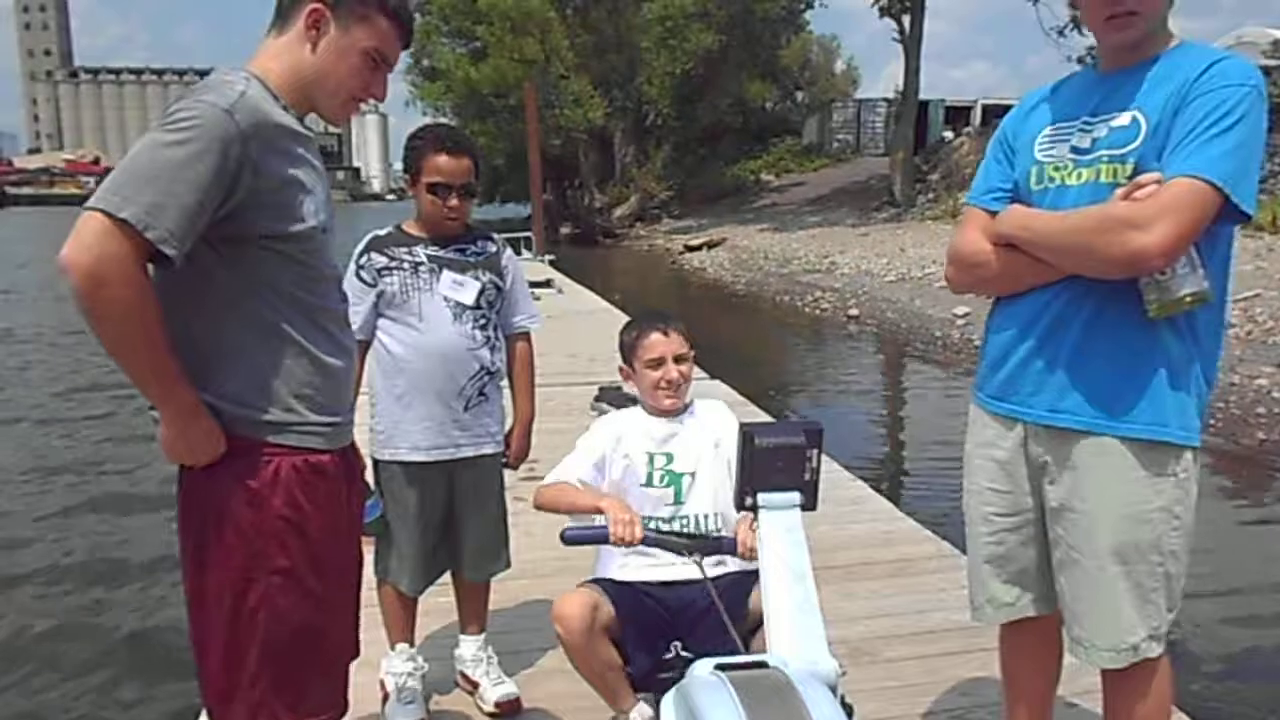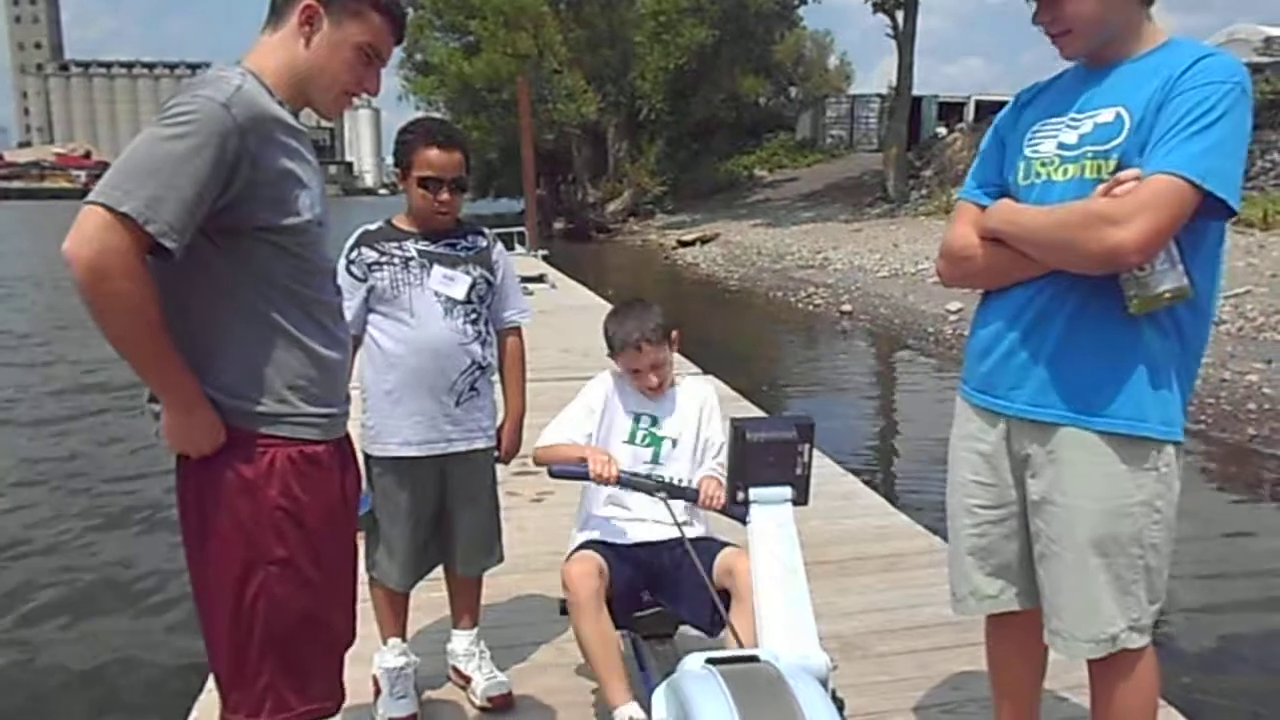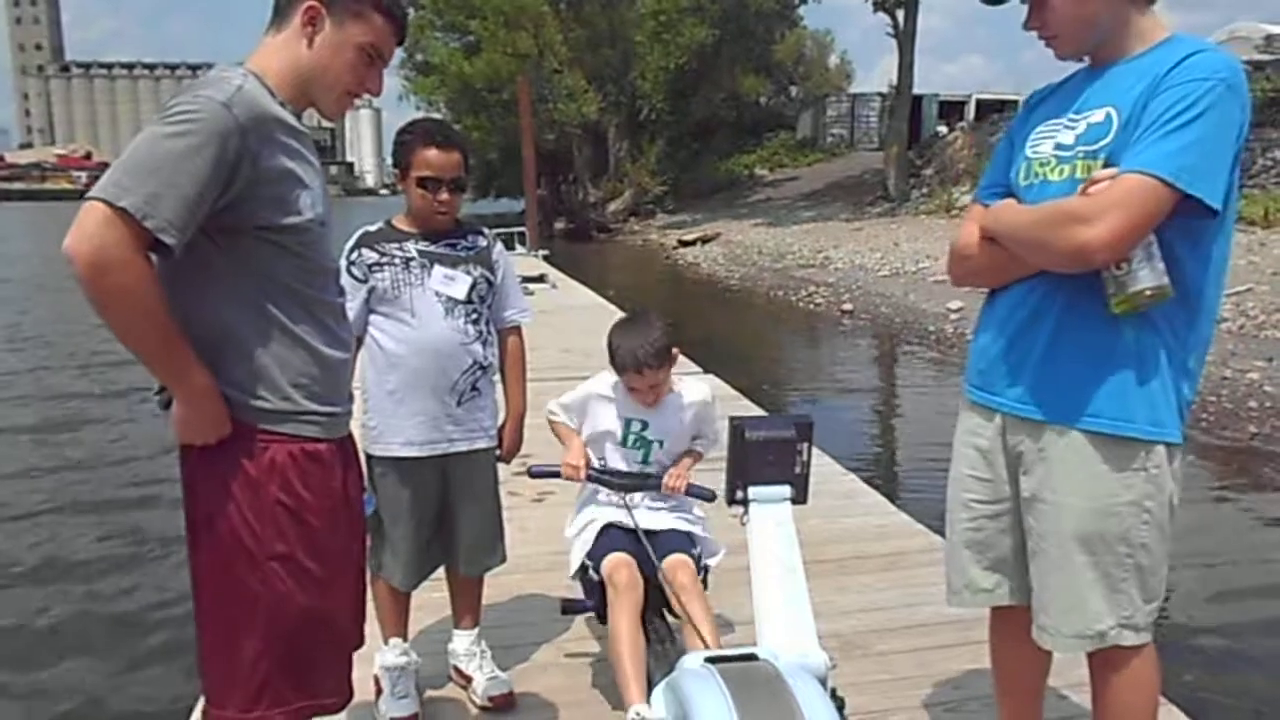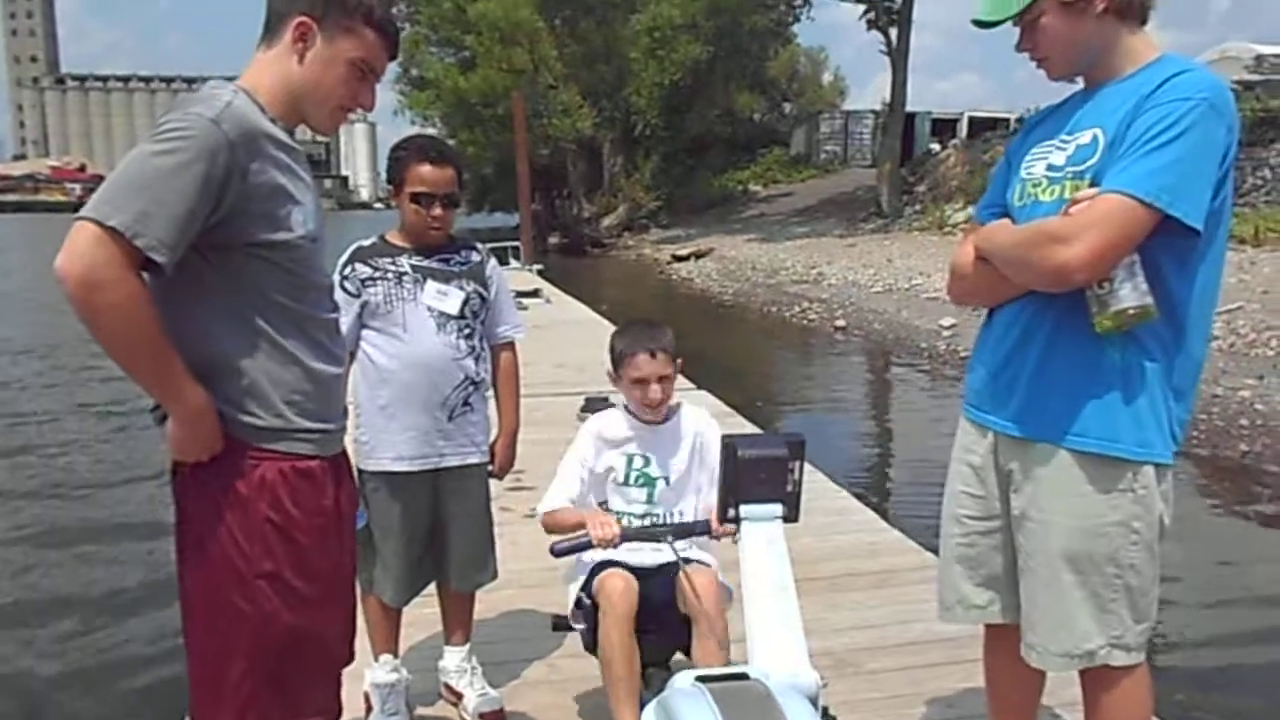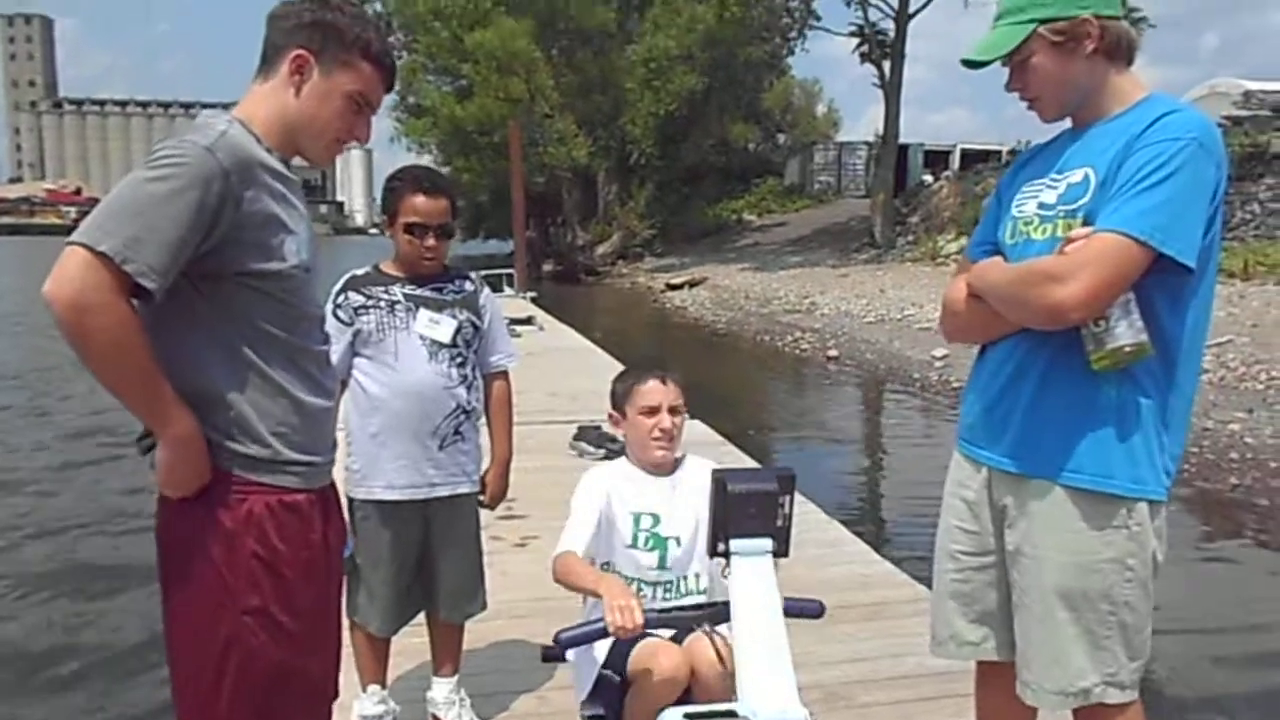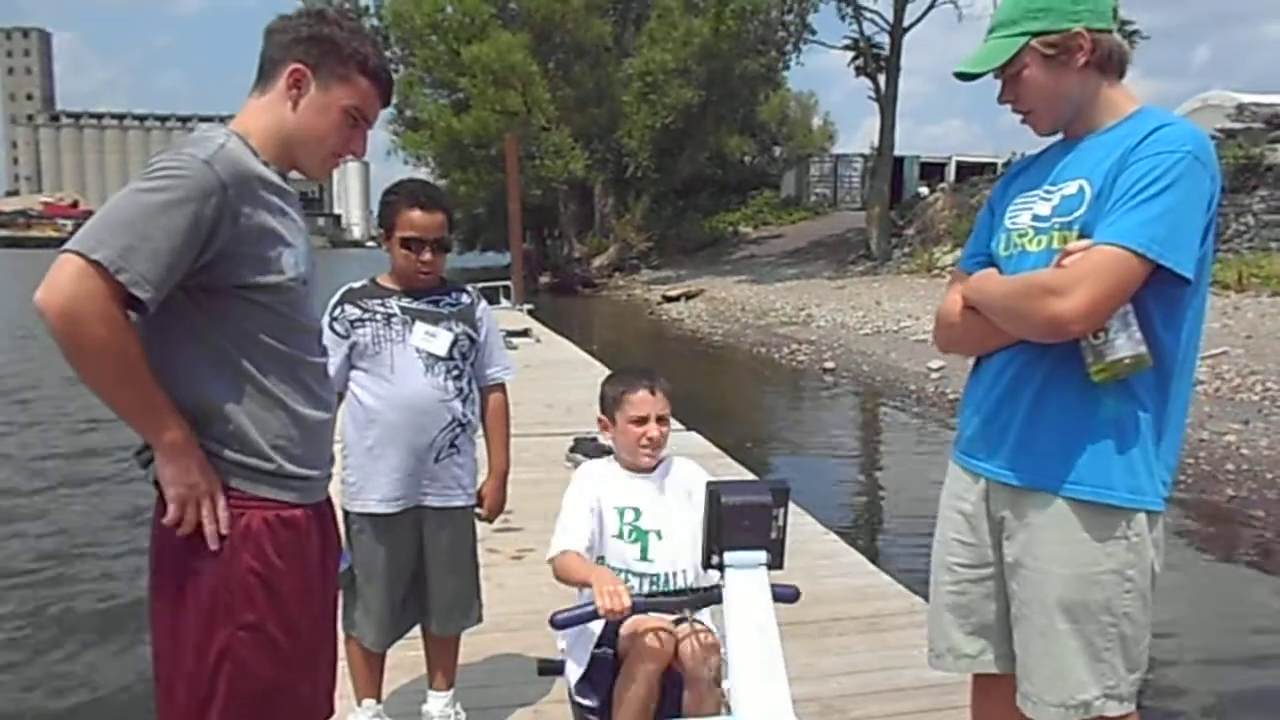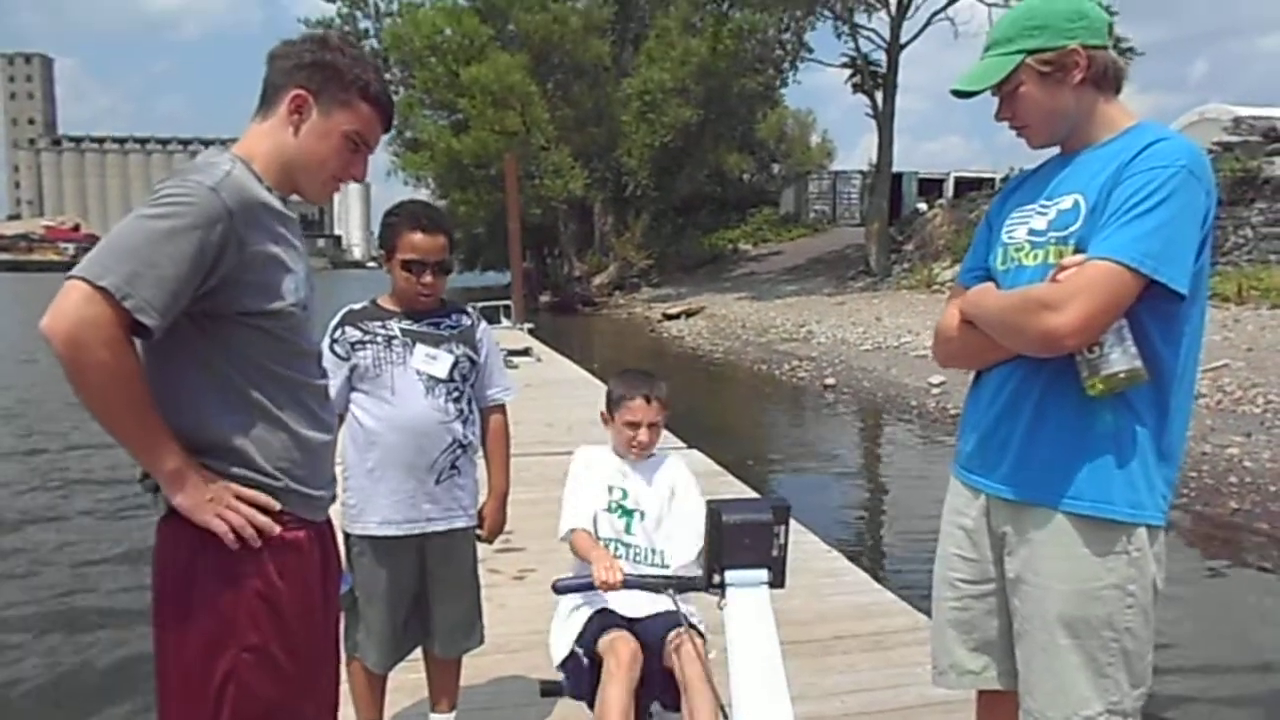
dt=0.3s
person 1, frame 1
left shoulder: (1220, 85)
right shoulder: (1035, 113)
left elbow: (1150, 237)
right elbow: (966, 264)
left wrist: (1021, 224)
right wrist: (1097, 235)
left hip: (1127, 415)
right hip: (1007, 401)
left knee: (1127, 640)
right knee: (1024, 607)
person 1, frame 2
left shoulder: (1204, 80)
right shoulder: (1030, 107)
left elbow: (1126, 235)
right elbow: (956, 258)
left wrist: (1011, 219)
right wrist: (1074, 235)
left hip: (1109, 408)
right hip: (993, 393)
left knee: (1114, 632)
right knee: (1008, 602)
person 1, frame 3
left shoulder: (1199, 79)
right shoulder: (1043, 106)
left elbow: (1096, 233)
right elbow: (965, 258)
left wrist: (1007, 219)
right wrist: (1059, 231)
left hip: (1106, 406)
right hip: (995, 392)
left knee: (1111, 628)
right knee: (1009, 599)
person 1, frame 4
left shoulder: (1186, 99)
right shoulder: (1040, 129)
left elbow: (1075, 253)
right elbow: (964, 278)
left wrist: (1000, 238)
right wrist: (1042, 256)
left hip: (1099, 426)
right hip: (994, 411)
left knee: (1104, 651)
right knee: (1004, 621)
person 1, frame 5
left shoulder: (1175, 138)
right shoulder: (1031, 167)
left elbow: (1070, 294)
right elbow: (957, 315)
left wrist: (992, 277)
right wrist: (1038, 288)
left hip: (1091, 465)
right hip: (986, 449)
right knee: (996, 659)
person 1, frame 6
left shoulder: (1169, 151)
right shoulder: (1023, 178)
left elbow: (1071, 306)
right elbow: (951, 328)
left wrist: (987, 289)
right wrist: (1034, 302)
left hip: (1086, 479)
right hip: (982, 463)
person 1, frame 7
left shoulder: (1163, 165)
right shoulder: (1020, 193)
left elbow: (1065, 321)
right elbow: (950, 341)
left wrist: (985, 303)
right wrist: (1032, 314)
left hip: (1087, 497)
right hip: (982, 478)
person 2, frame 1
left shoulder: (285, 135)
right shoulder: (228, 116)
right elbow: (95, 256)
left wrist: (336, 451)
right wrist: (183, 415)
left hip: (315, 459)
right hip: (263, 470)
person 2, frame 2
left shoulder: (280, 130)
right shoulder: (224, 110)
right elbow: (96, 249)
left wrist: (326, 426)
right wrist: (185, 404)
left hip: (309, 450)
right hip: (259, 459)
person 2, frame 3
left shoulder: (282, 131)
right shoulder: (226, 110)
right elbow: (97, 245)
left wrist: (329, 444)
right wrist: (196, 395)
left hip: (313, 447)
right hip: (262, 456)
person 2, frame 4
left shoulder: (278, 147)
right shoulder: (219, 127)
right elbow: (88, 263)
left wrist: (323, 449)
right wrist: (190, 410)
left hip: (307, 465)
right hip: (255, 474)
person 2, frame 5
left shoulder: (271, 177)
right shoulder: (213, 156)
right elbow: (77, 288)
left wrist: (313, 493)
right wrist: (179, 436)
left hip: (295, 498)
right hip: (242, 507)
person 2, frame 6
left shoulder: (268, 189)
right shoulder: (211, 170)
right elbow: (70, 297)
left wrist: (306, 500)
right wrist: (174, 446)
left hip: (293, 513)
right hip: (238, 521)
person 2, frame 7
left shoulder: (269, 213)
right shoulder: (216, 195)
right elbow: (76, 323)
left wrist: (306, 533)
right wrist: (178, 475)
left hip: (292, 533)
right hip: (240, 545)
person 3, frame 1
left shoulder: (494, 255)
right shoulder: (378, 255)
left elbow: (518, 340)
right elbow: (350, 345)
left wrist: (523, 421)
left hip: (477, 437)
right hip: (404, 441)
left knee: (475, 552)
right knee: (401, 556)
left ankle: (473, 654)
right ankle: (402, 666)
person 3, frame 2
left shoulder: (484, 249)
right shoulder: (368, 249)
left elbow: (508, 334)
right elbow: (341, 339)
left wrist: (514, 415)
left hip: (469, 431)
right hip: (395, 435)
left knee: (467, 547)
right knee: (391, 551)
left ankle: (465, 647)
right ankle: (393, 659)
person 3, frame 3
left shoulder: (484, 249)
right shoulder: (369, 250)
left elbow: (509, 333)
left wrist: (516, 414)
left hip: (471, 430)
right hip: (396, 435)
left knee: (470, 546)
right knee: (393, 552)
left ankle: (467, 647)
right ankle: (394, 660)
person 3, frame 4
left shoulder: (478, 264)
right shoulder: (361, 265)
left elbow: (502, 349)
left wrist: (508, 431)
left hip: (463, 447)
right hip: (388, 450)
left knee: (461, 562)
right knee: (384, 568)
left ankle: (458, 663)
person 3, frame 5
left shoulder: (472, 294)
right shoulder: (355, 293)
left elbow: (496, 379)
left wrist: (501, 460)
left hip: (453, 475)
right hip: (379, 479)
left knee: (450, 593)
right knee: (373, 598)
person 3, frame 6
left shoulder: (469, 307)
right shoulder: (351, 306)
left elbow: (493, 391)
left wrist: (498, 473)
left hip: (449, 487)
right hip: (375, 491)
left knee: (446, 607)
right knee: (369, 612)
person 3, frame 7
left shoulder: (468, 329)
right shoulder: (352, 328)
left elbow: (493, 413)
left wrist: (497, 494)
left hip: (450, 509)
right hip: (375, 513)
left knee: (447, 628)
right knee: (370, 634)
person 4, frame 1
left shoulder: (718, 419)
right shoulder: (615, 429)
right elbow: (544, 495)
left wrist: (752, 520)
right wrist: (606, 501)
left hip: (713, 583)
right hip: (635, 585)
right knee: (570, 613)
person 4, frame 2
left shoulder: (699, 396)
right shoulder: (604, 390)
left elbow: (715, 465)
right elbow: (543, 451)
left wrist: (715, 482)
right wrist: (588, 452)
left hip: (681, 537)
right hip: (610, 535)
left knee: (744, 569)
right knee: (579, 575)
person 4, frame 3
left shoulder: (697, 397)
right shoulder: (598, 392)
right elbow: (556, 413)
left wrist: (686, 463)
right wrist: (573, 444)
left hip: (671, 518)
right hip: (608, 517)
left knee: (682, 575)
right knee: (623, 578)
person 4, frame 4
left shoulder: (699, 425)
right shoulder: (600, 431)
right elbow: (551, 516)
right wrist: (590, 517)
left hip: (681, 558)
right hip: (613, 563)
left knee: (705, 587)
right knee: (622, 593)
person 4, frame 5
left shoulder: (705, 478)
right shoulder: (603, 483)
right elbow: (563, 564)
right wrist: (609, 586)
right hip: (620, 635)
left knee: (713, 659)
right knee: (668, 665)
person 4, frame 6
left shoulder: (689, 477)
right shoulder: (592, 479)
right elbow: (562, 560)
right wrist: (601, 578)
left hip: (680, 618)
right hip: (609, 626)
left knee: (702, 647)
right knee: (651, 640)
person 4, frame 7
left shoulder: (674, 470)
right shoulder: (589, 461)
left elbow: (704, 539)
right elbow: (576, 532)
right wrist: (599, 556)
left hip: (664, 605)
right hip: (599, 606)
left knee: (690, 650)
right knee: (623, 652)
